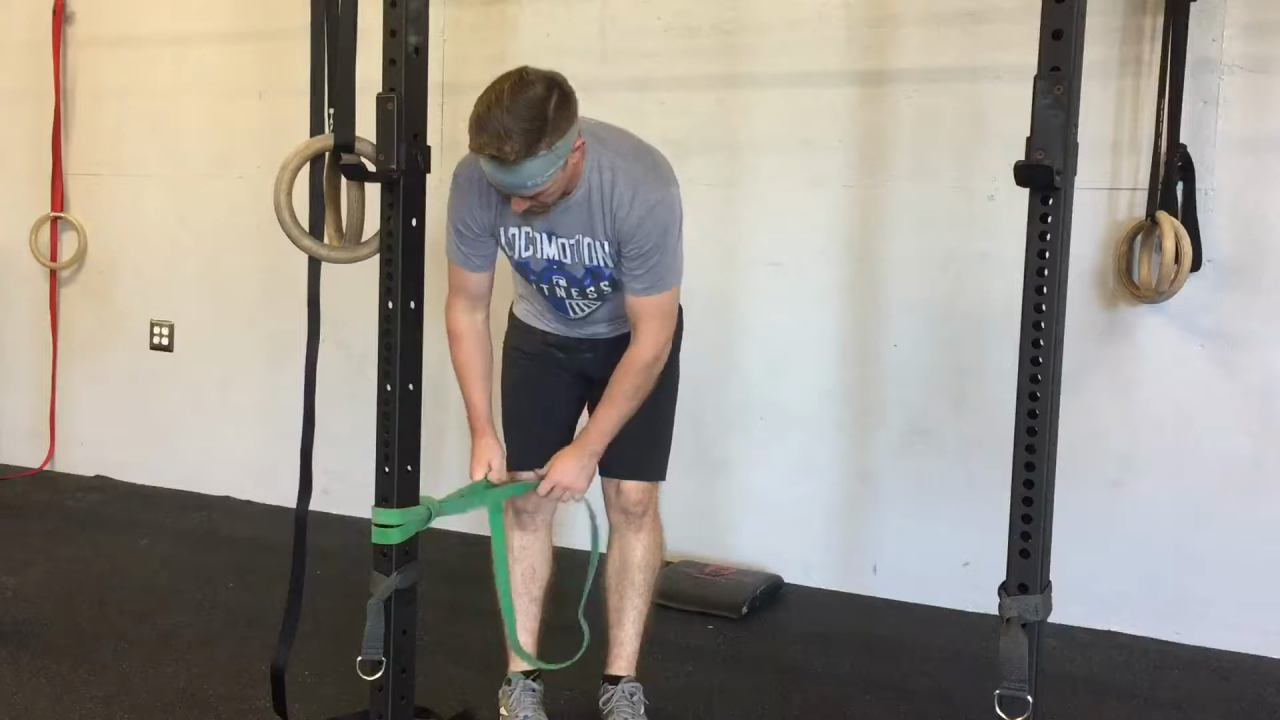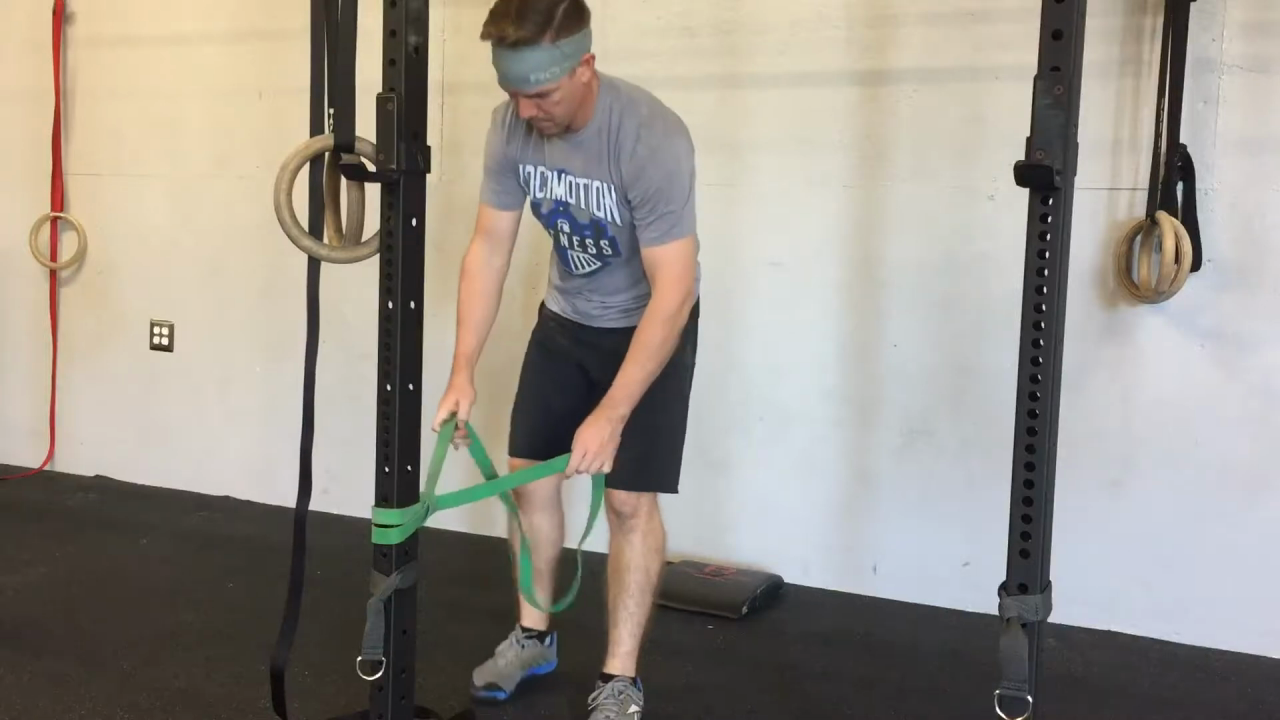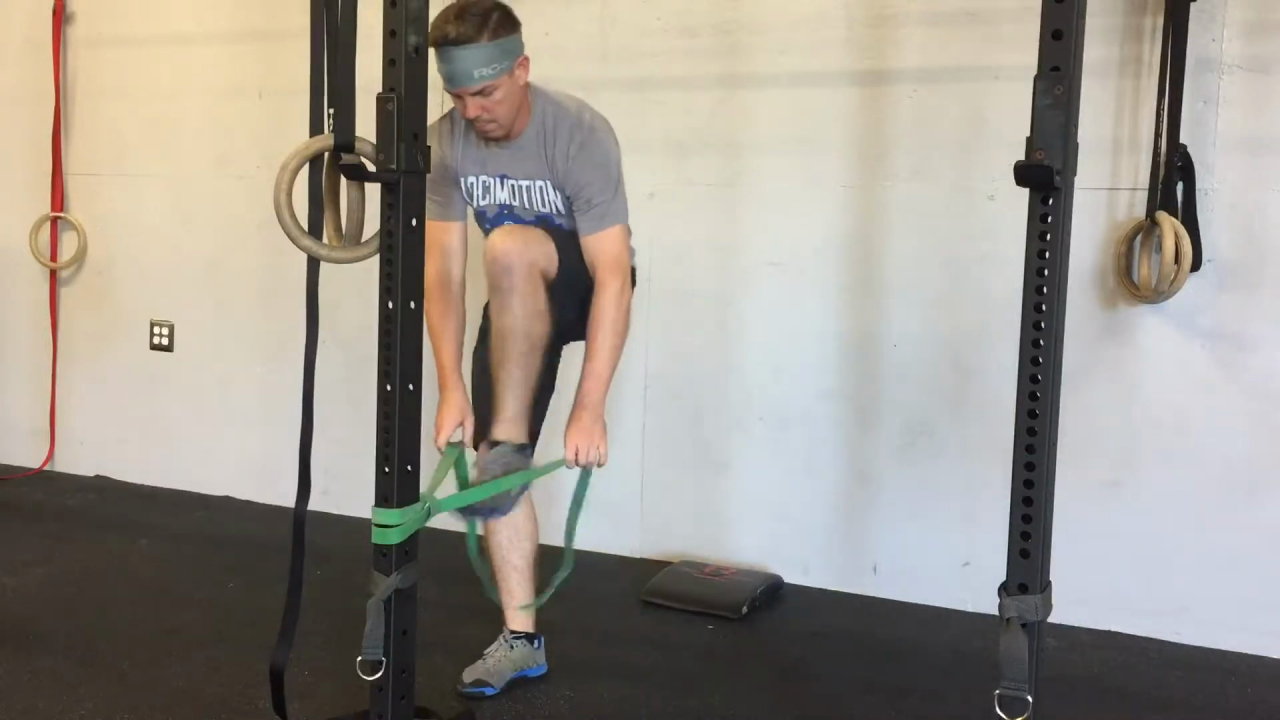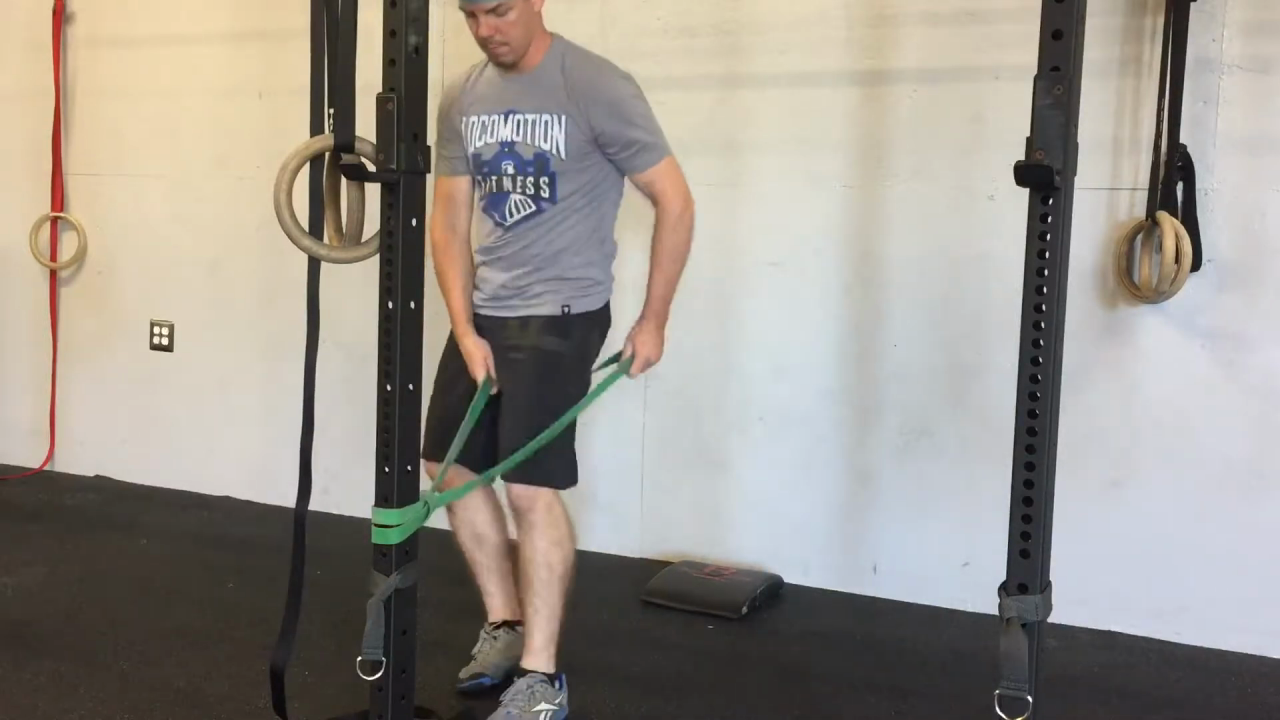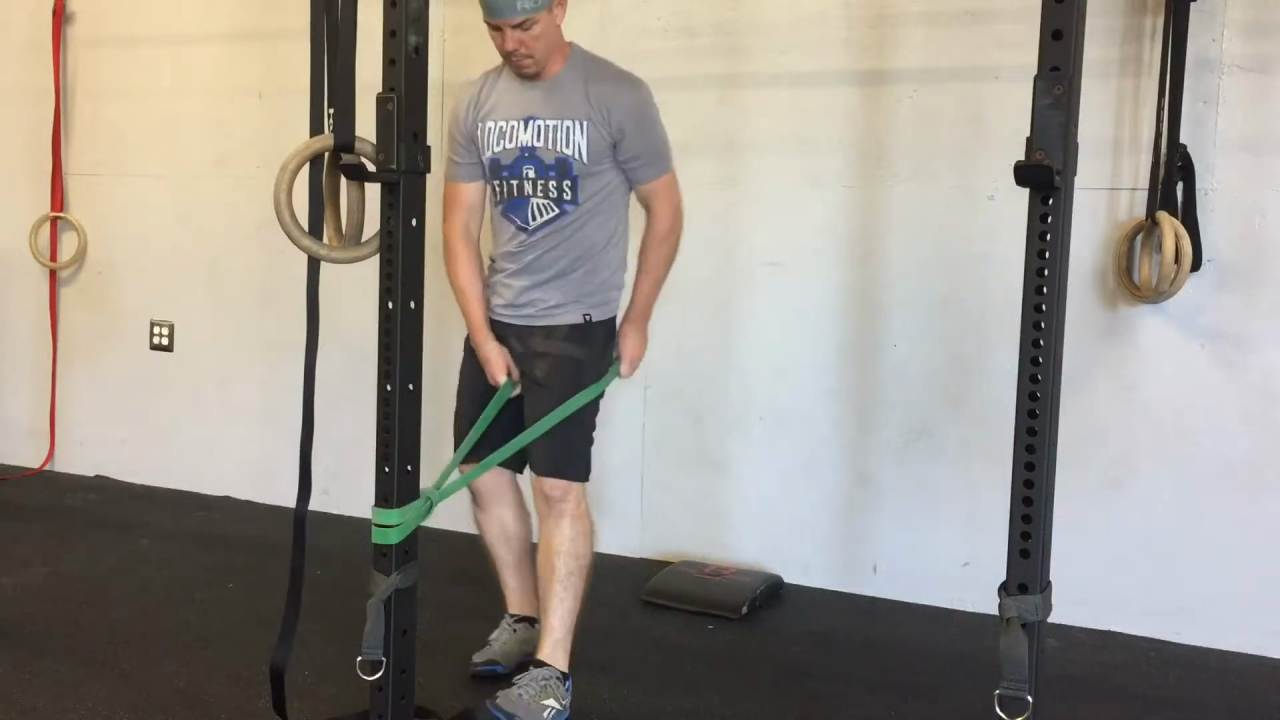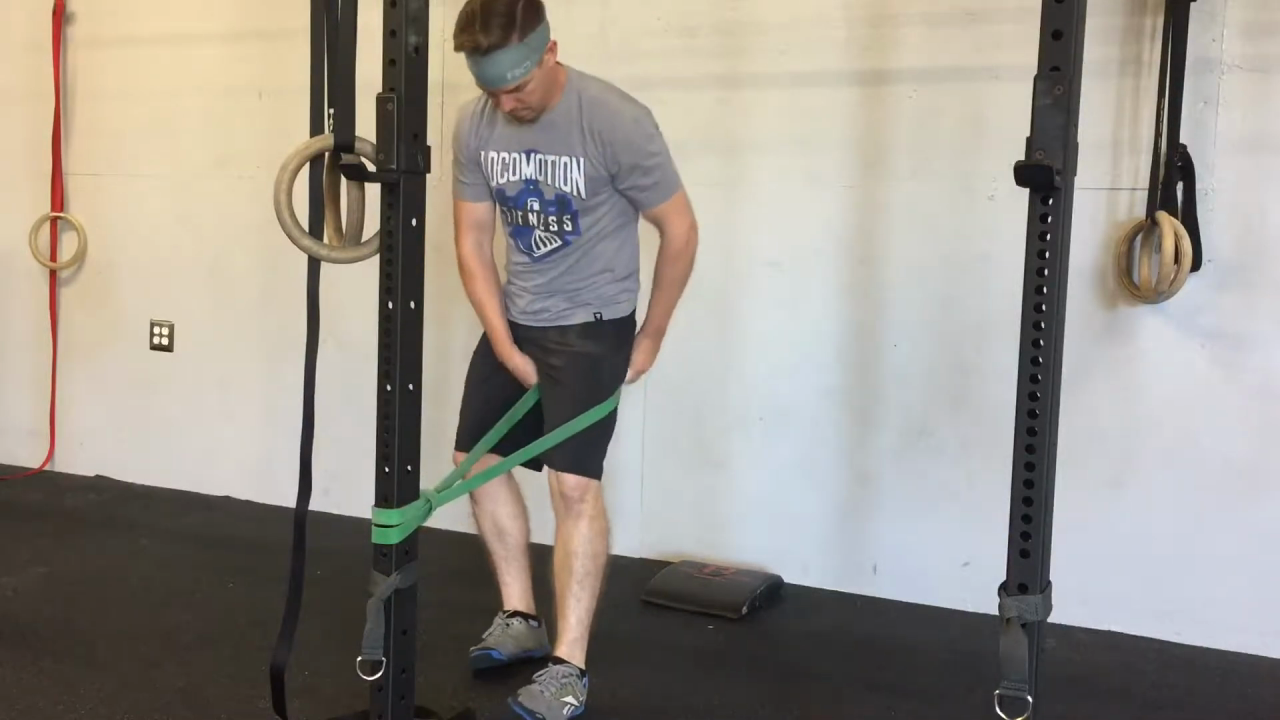
dt=0.7s
person 1, frame 1
left shoulder: (642, 187)
right shoulder: (475, 181)
left elbow: (651, 341)
right elbow: (467, 308)
left wrist: (588, 447)
right wrist: (483, 433)
left hip: (633, 335)
right hip: (541, 335)
left knee: (632, 498)
right knee: (526, 495)
person 1, frame 2
left shoulder: (652, 139)
right shoulder: (510, 129)
left elbow: (673, 294)
right elbow: (489, 248)
left wrist: (610, 415)
right wrist: (462, 372)
left hip: (646, 327)
right hip: (564, 319)
left knee: (629, 500)
right knee: (530, 476)
right ankle: (534, 636)
person 1, frame 3
left shoulder: (580, 136)
right shoulder: (445, 143)
left elbow: (611, 278)
right elbow: (443, 269)
left wrist: (589, 409)
right wrist: (451, 388)
left hip: (583, 277)
right hip: (518, 297)
left knee: (507, 247)
right knee: (490, 461)
left ankle: (513, 436)
right ankle: (522, 638)
person 1, frame 4
left shoulder: (596, 88)
right shoulder: (461, 98)
left elbow: (674, 201)
right elbow: (449, 222)
left wrist: (653, 321)
right wrist: (465, 331)
left hip: (560, 316)
right hip: (484, 314)
left knee: (532, 490)
right knee: (450, 469)
right ankle: (505, 626)
person 1, frame 5
left shoulder: (616, 97)
right shoulder: (476, 104)
left elbow: (665, 211)
right elbow: (459, 228)
left wrist: (637, 321)
right wrist: (481, 337)
left hip: (575, 326)
right hip: (498, 320)
left knee: (558, 486)
right knee: (485, 473)
right ankle: (524, 619)
person 1, frame 6
left shoulder: (615, 121)
right shoulder: (474, 125)
left elbow: (680, 231)
right elbow: (472, 244)
left wrist: (651, 336)
right wrist: (505, 348)
left hip: (592, 326)
right hip: (516, 321)
left knee: (573, 485)
right knee: (478, 460)
right ankle: (521, 617)
